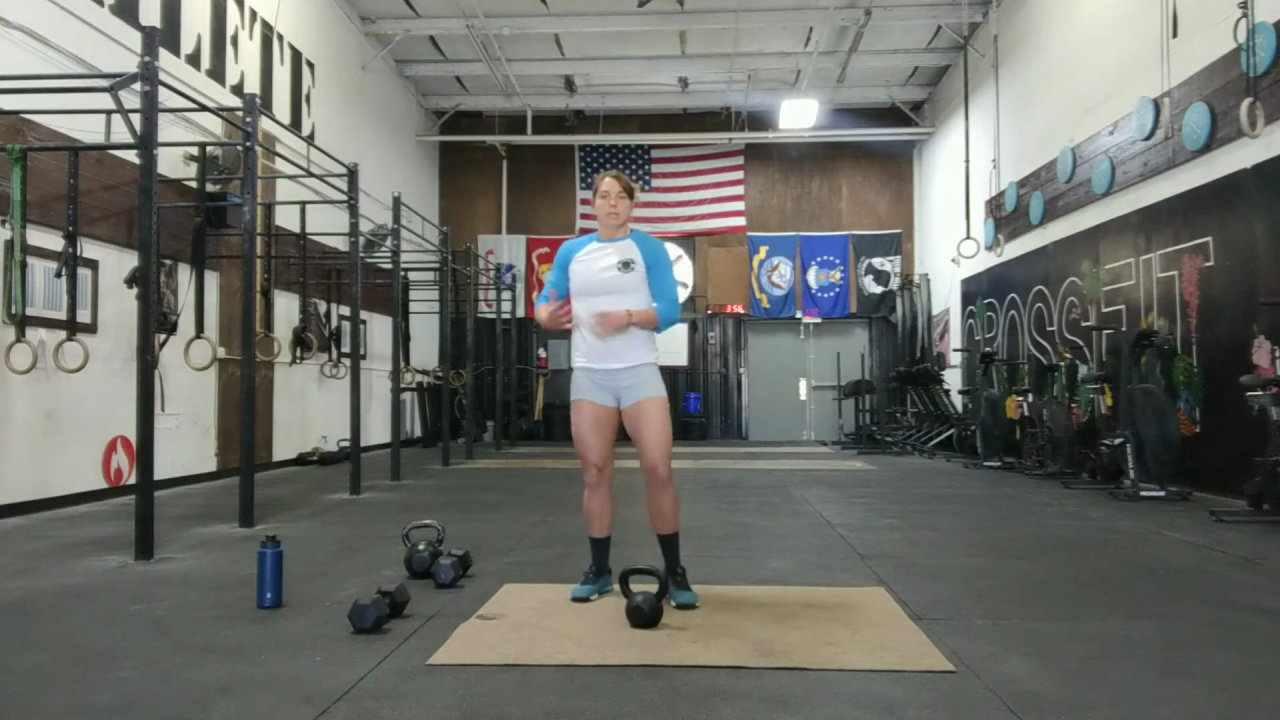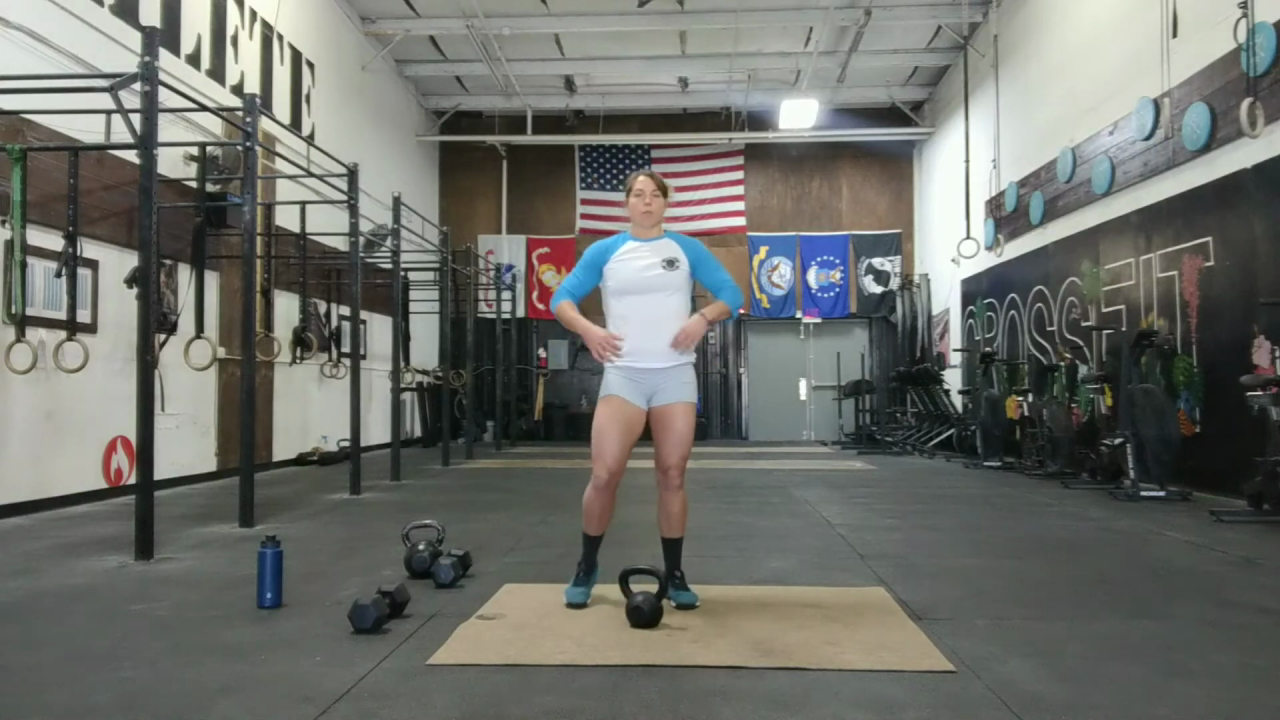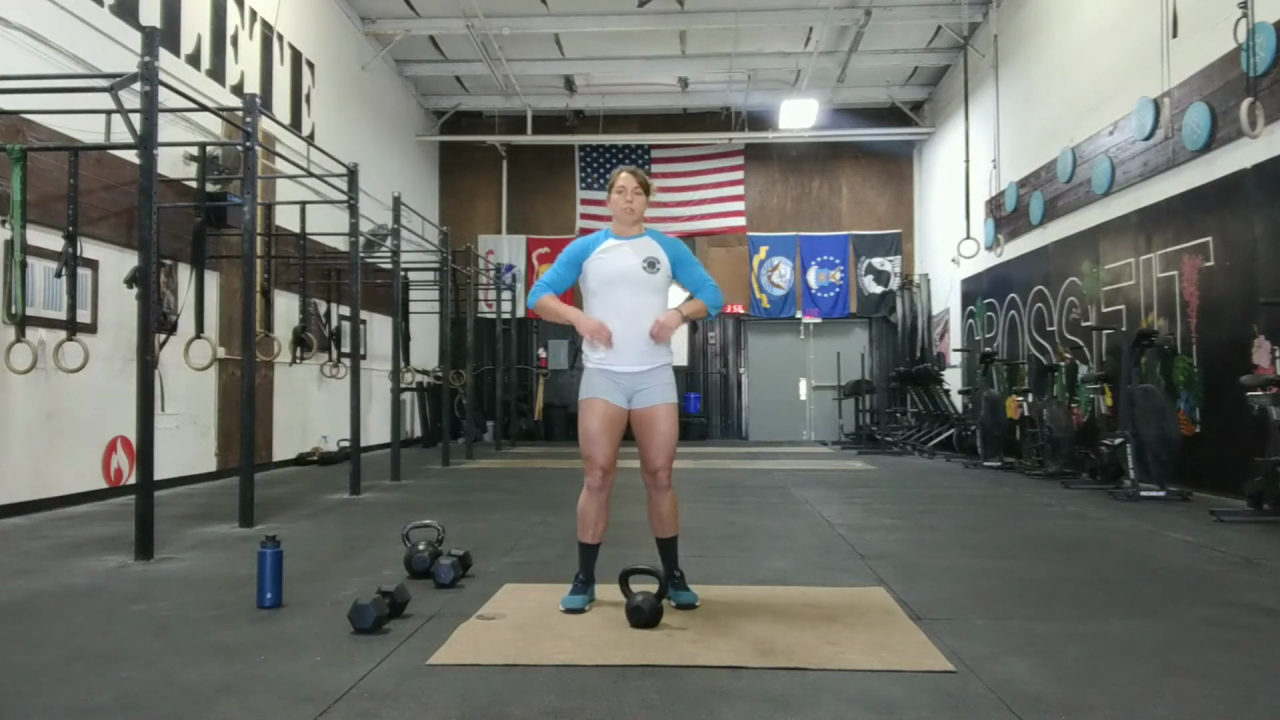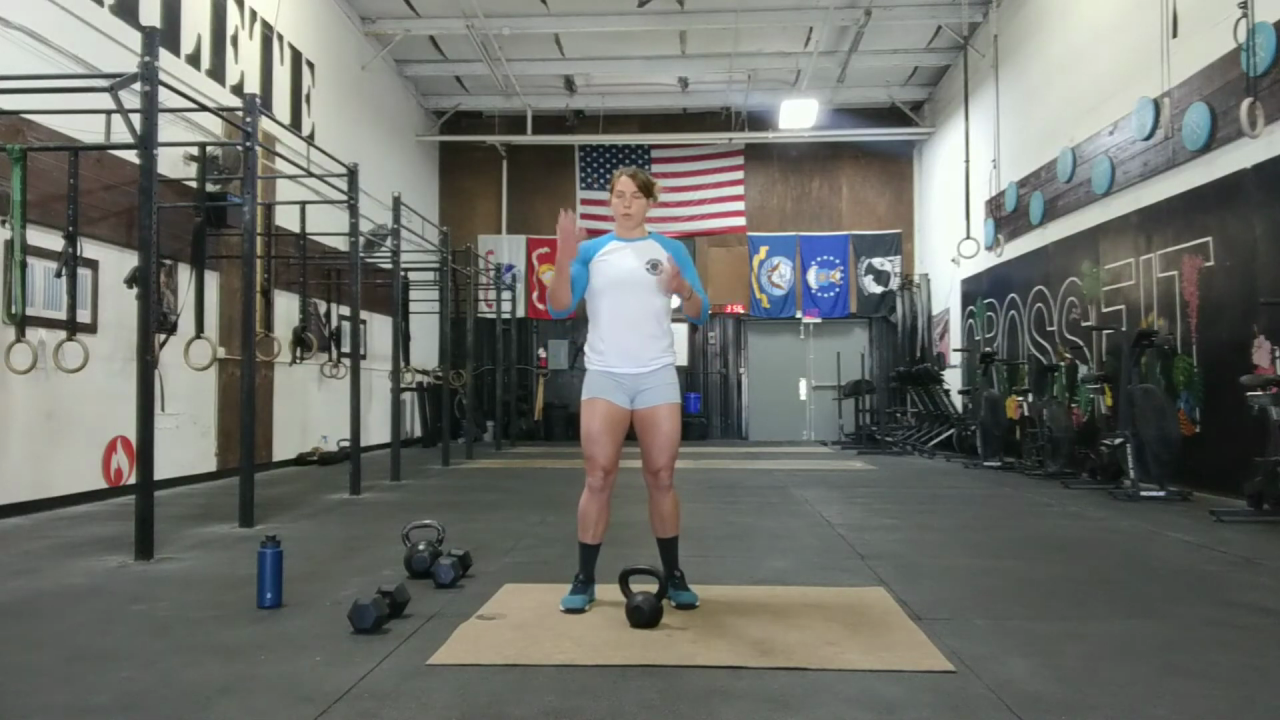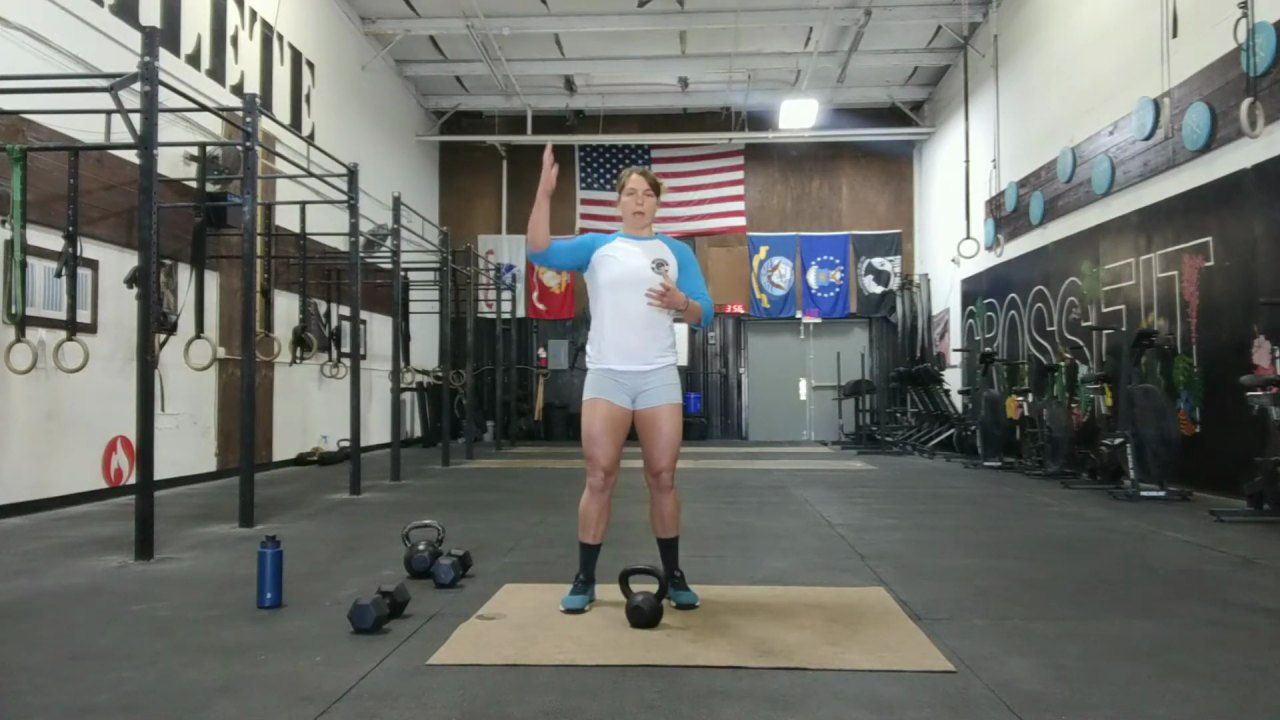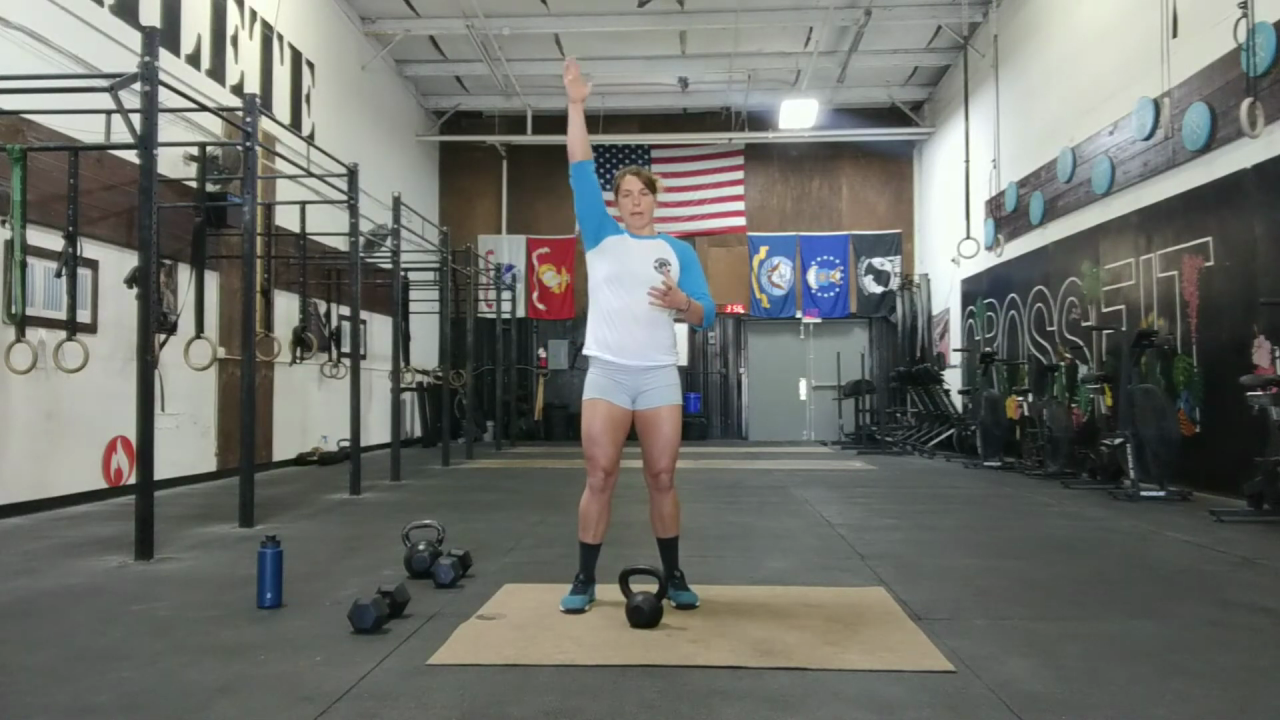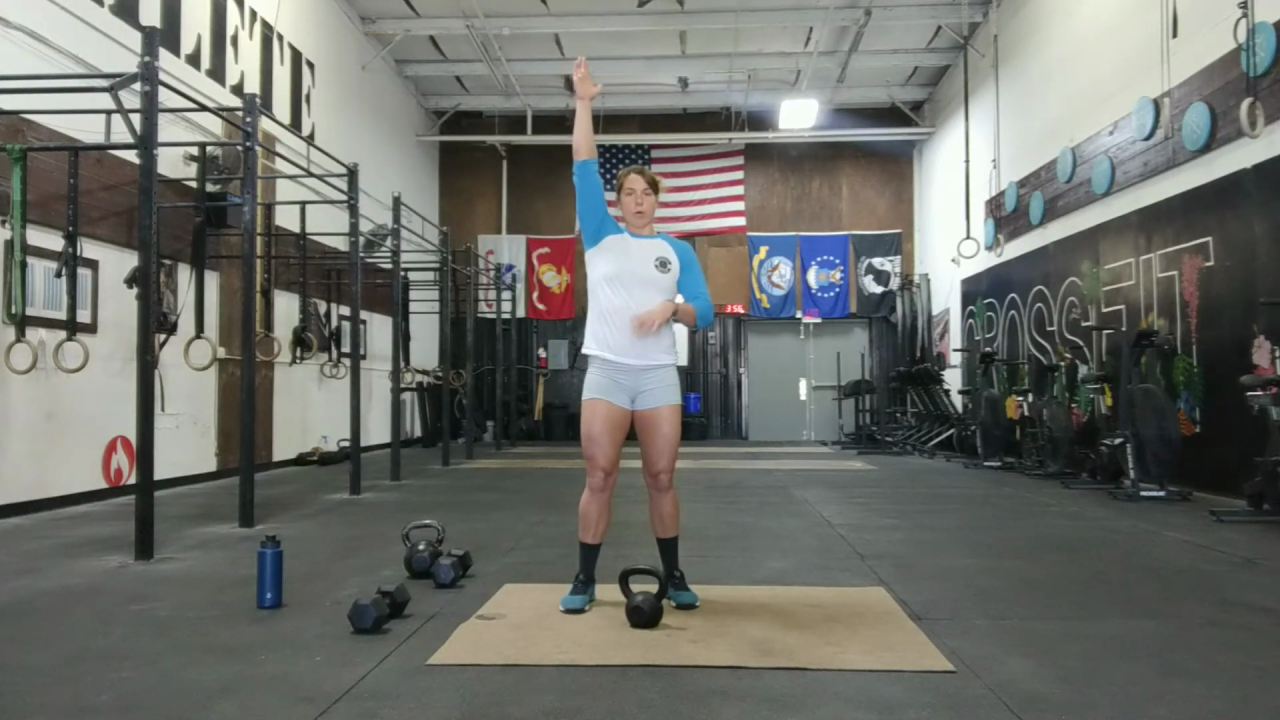
dt=0.7s
person 1, frame 1
left shoulder: (650, 248)
right shoulder: (571, 251)
left elbow: (668, 310)
right elbow: (545, 300)
left wrist: (626, 317)
right wrist: (548, 316)
left hip: (640, 372)
right hip: (589, 376)
left knee: (658, 470)
right knee: (595, 475)
left ankle: (674, 570)
right ankle: (599, 570)
person 1, frame 2
left shoulder: (687, 249)
right shoulder: (604, 251)
left elbow: (731, 294)
right elbow: (561, 299)
left wrist: (702, 319)
right wrist: (588, 330)
left hip: (675, 376)
right hip: (622, 376)
left knee: (672, 477)
right knee: (604, 474)
left ankle: (674, 575)
right ankle: (586, 568)
person 1, frame 3
left shoulder: (669, 248)
right shoulder: (584, 248)
left elbow: (710, 293)
right elbow: (540, 295)
left wrist: (678, 314)
right wrist: (579, 318)
left hip: (655, 375)
right hip: (602, 375)
left knee: (660, 477)
right knee: (597, 478)
left ankle: (673, 576)
right ankle: (584, 579)
person 1, frame 4
left shoulder: (671, 249)
right shoulder: (590, 250)
left elbow: (700, 313)
right elbow: (559, 307)
left wrist: (684, 292)
right wrist: (562, 256)
left hip: (657, 376)
right hip: (604, 376)
left knee: (661, 477)
right knee: (598, 477)
left ankle: (674, 576)
right ankle: (584, 579)
person 1, frame 5
left shoulder: (677, 251)
right shoulder: (595, 246)
left elbow: (703, 314)
right elbow: (541, 254)
left wrist: (680, 302)
right wrist: (544, 192)
left hip: (659, 377)
right hip: (605, 376)
left knee: (662, 478)
right knee: (599, 477)
left ankle: (673, 576)
right ankle: (584, 580)
person 1, frame 6
left shoulder: (678, 251)
right shoulder: (600, 237)
left elbow: (706, 314)
right elbow: (580, 171)
left wrist: (681, 302)
right wrist: (576, 105)
left hip: (659, 374)
right hip: (606, 373)
left knee: (662, 478)
right knee: (598, 477)
left ankle: (673, 576)
right ankle: (584, 580)
person 1, frame 7
left shoulder: (679, 251)
right shoulder: (600, 234)
left elbow: (704, 312)
right elbow: (585, 168)
left wrist: (671, 309)
right wrist: (584, 103)
left hip: (659, 374)
right hip: (606, 371)
left knee: (662, 478)
right knee: (599, 477)
left ankle: (673, 575)
right ankle: (585, 579)
